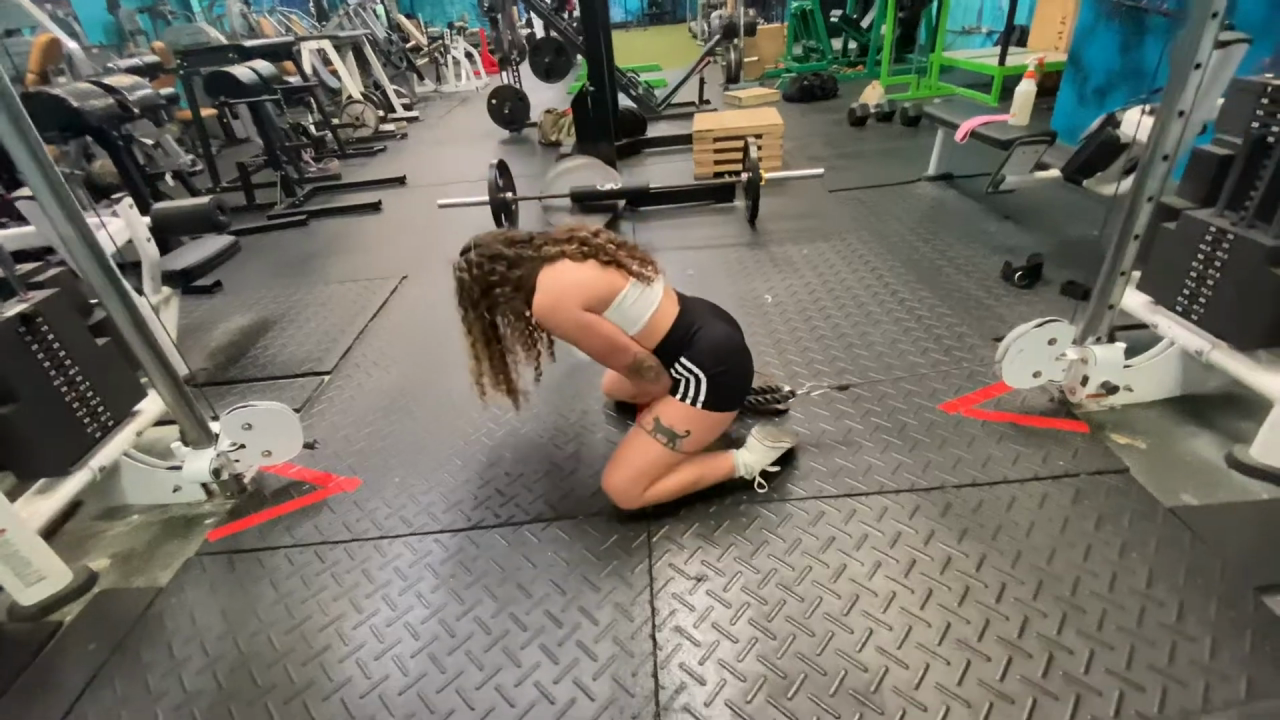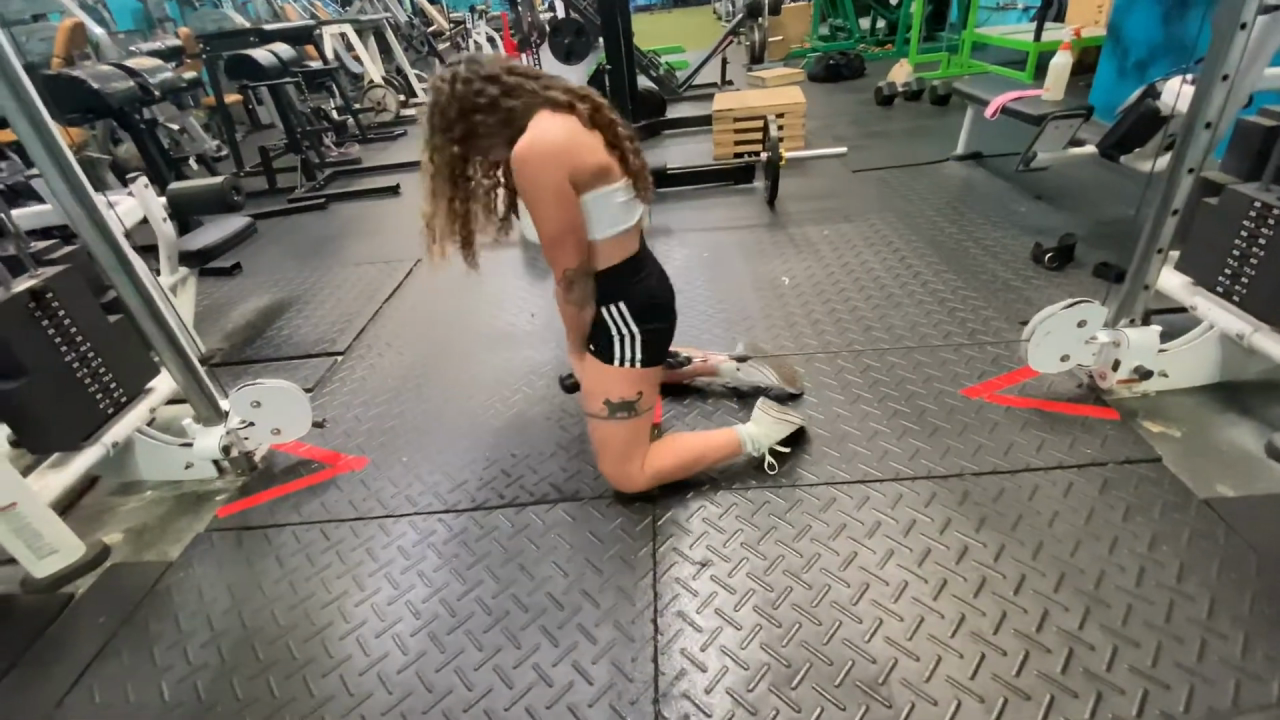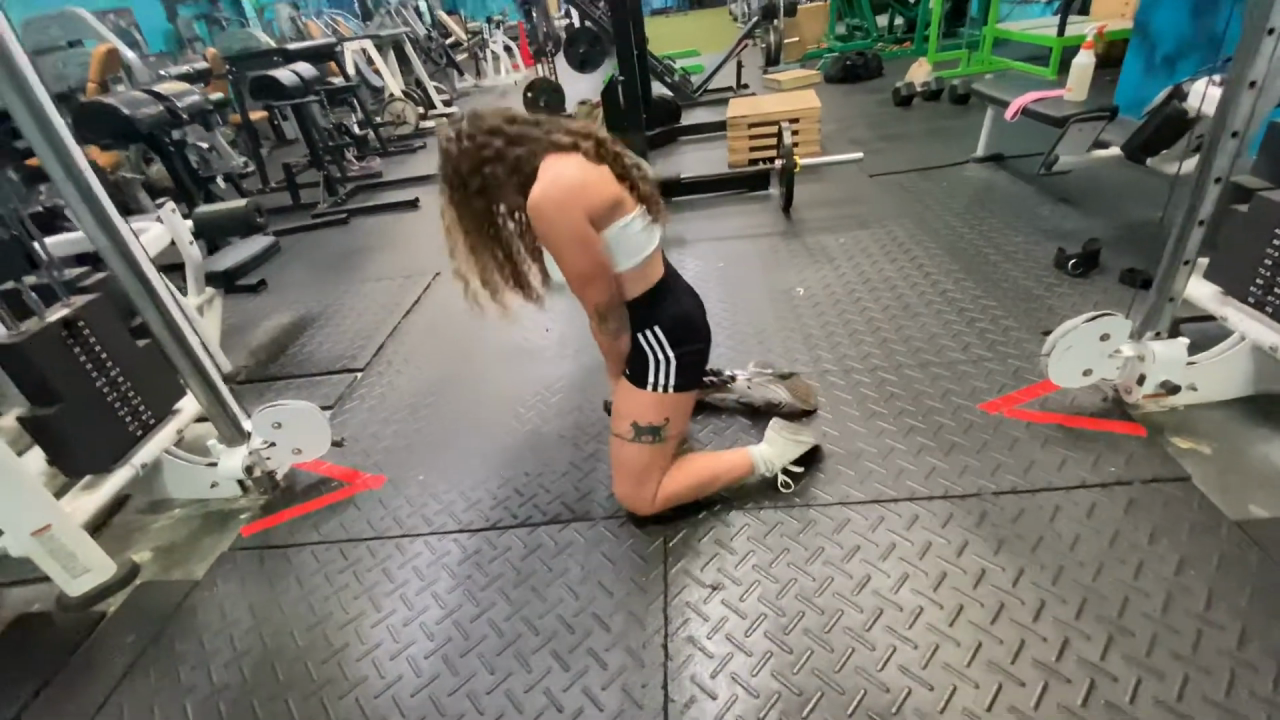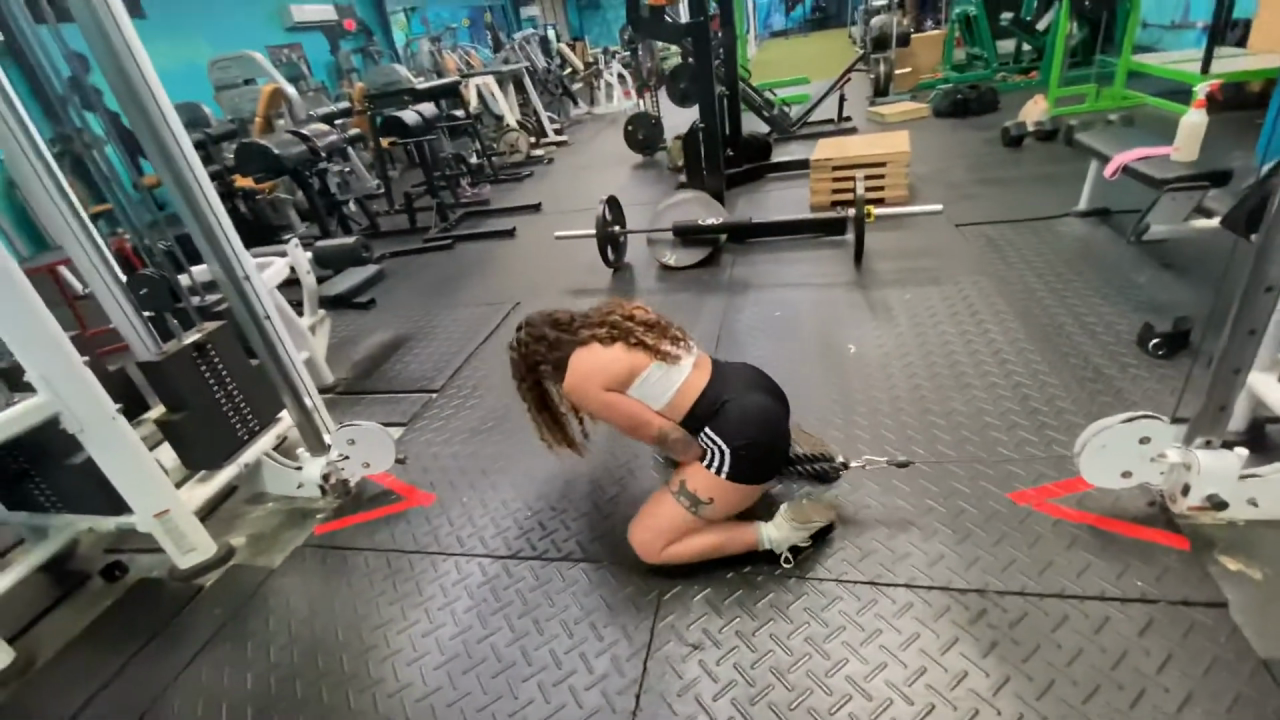
dt=1s
person 1, frame 1
left shoulder: (551, 300)
right shoulder: (563, 249)
left elbow: (632, 362)
left wrist: (673, 406)
left hip: (710, 367)
right hip: (707, 327)
left knee: (622, 488)
right knee: (613, 388)
left ankle: (747, 460)
right ankle: (733, 400)
person 1, frame 2
left shoulder: (535, 150)
right shoulder: (563, 113)
left elbow: (570, 271)
left wrist: (577, 348)
left hip: (623, 308)
right hip: (638, 284)
left knee: (625, 474)
right knee: (632, 369)
left ankle: (753, 434)
right ankle: (729, 366)
person 1, frame 3
left shoulder: (549, 195)
right shoulder: (566, 153)
left elbow: (603, 305)
left wrist: (616, 372)
left hip: (659, 333)
right hip: (665, 310)
left knee: (638, 495)
right knee: (637, 400)
left ankle: (766, 455)
person 1, frame 4
left shoulder: (580, 381)
right shoulder: (613, 318)
left elbow: (661, 434)
left wrist: (709, 467)
left hip: (747, 438)
right hip: (755, 389)
left knee: (646, 542)
left ankle: (775, 532)
right ankle: (780, 442)
